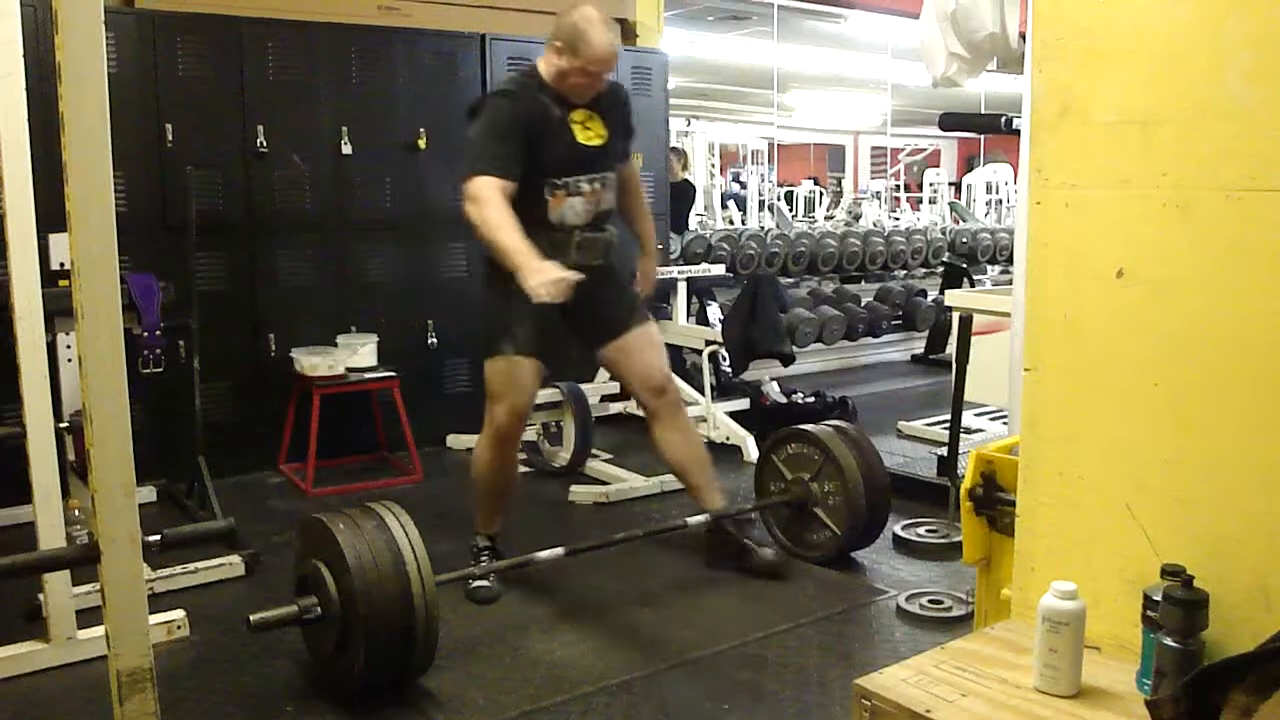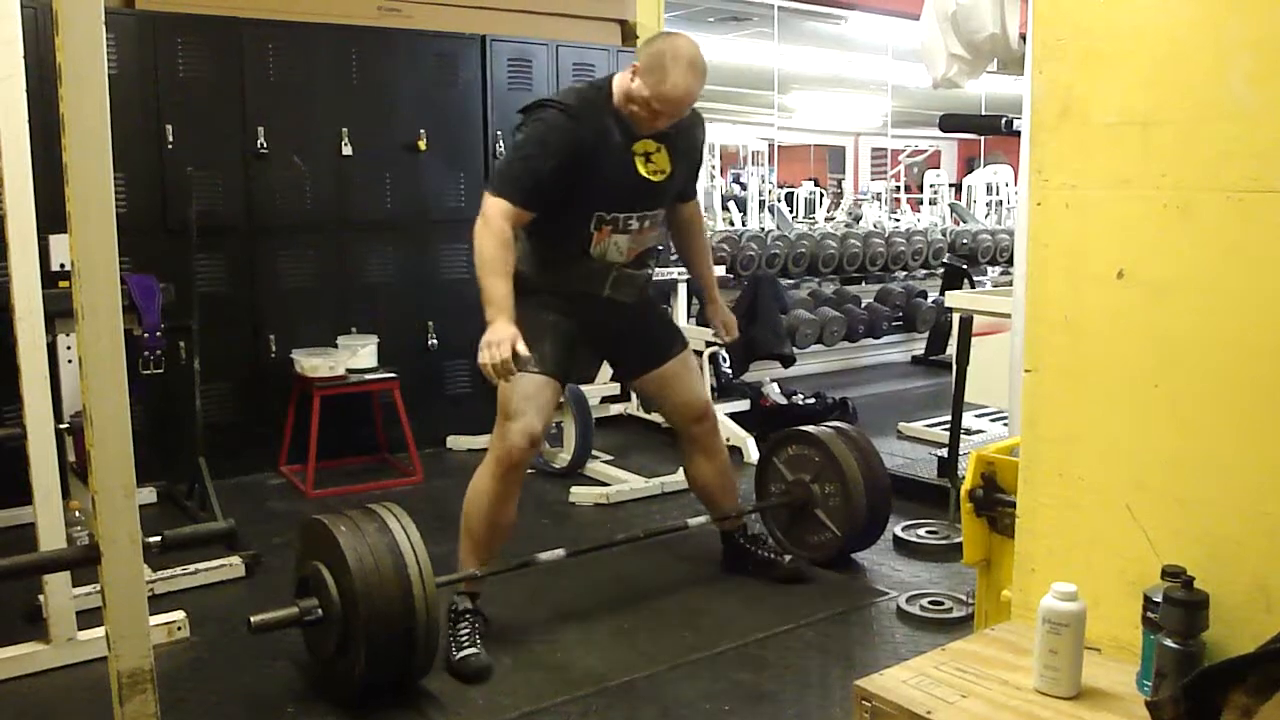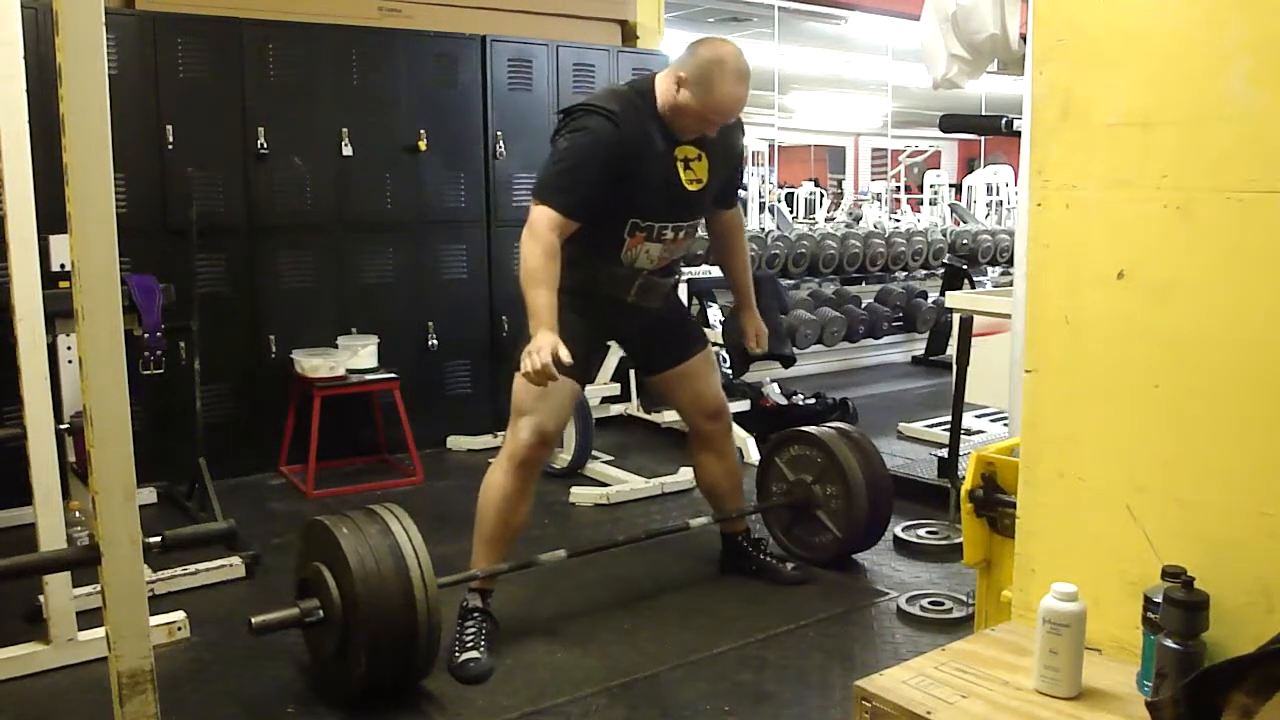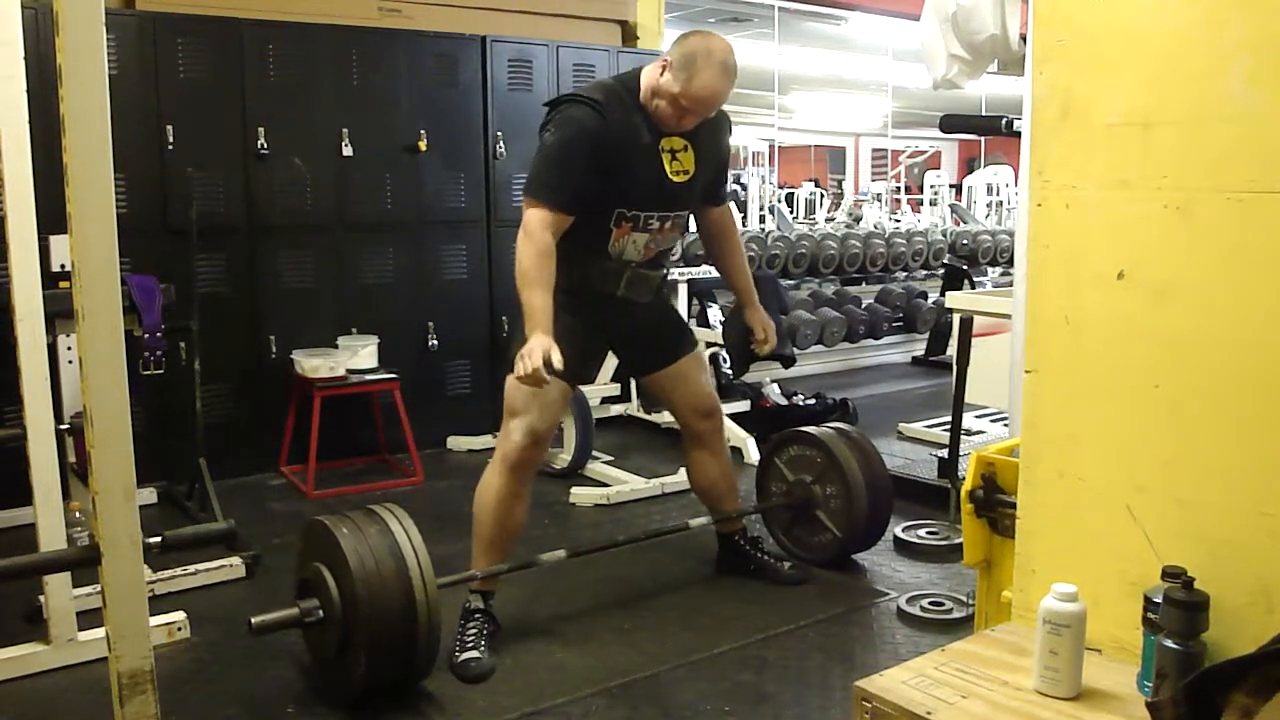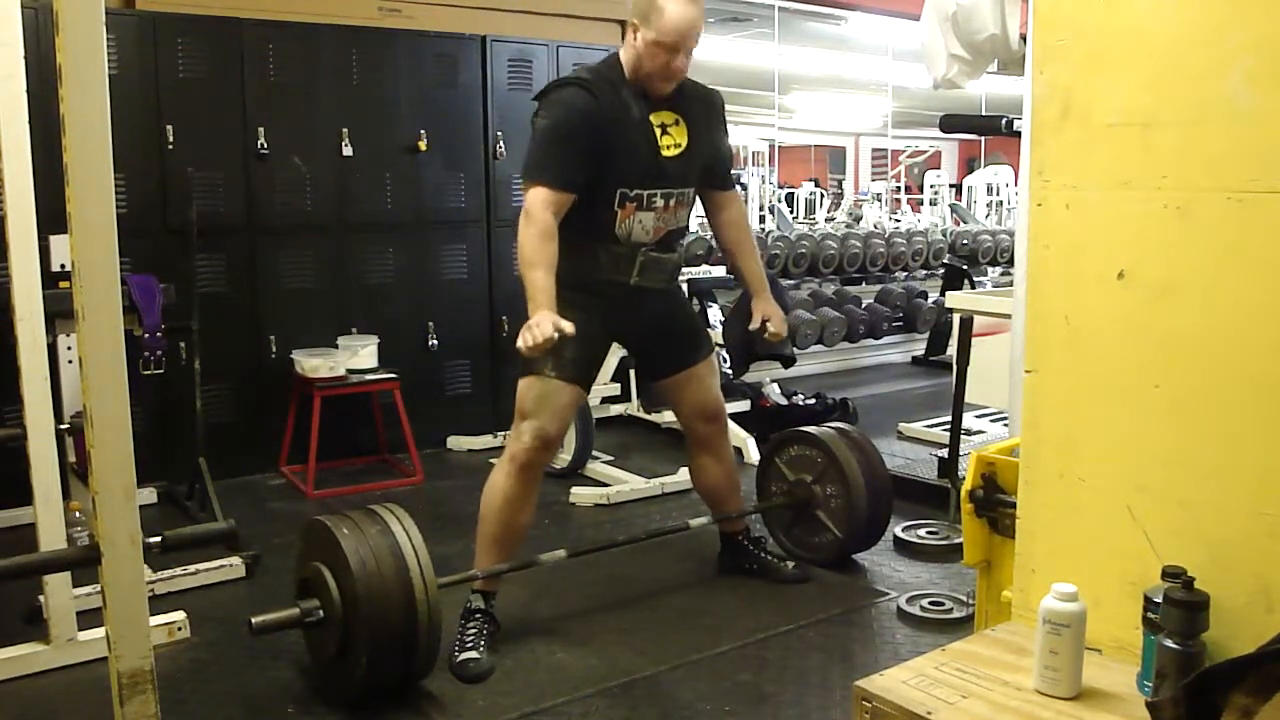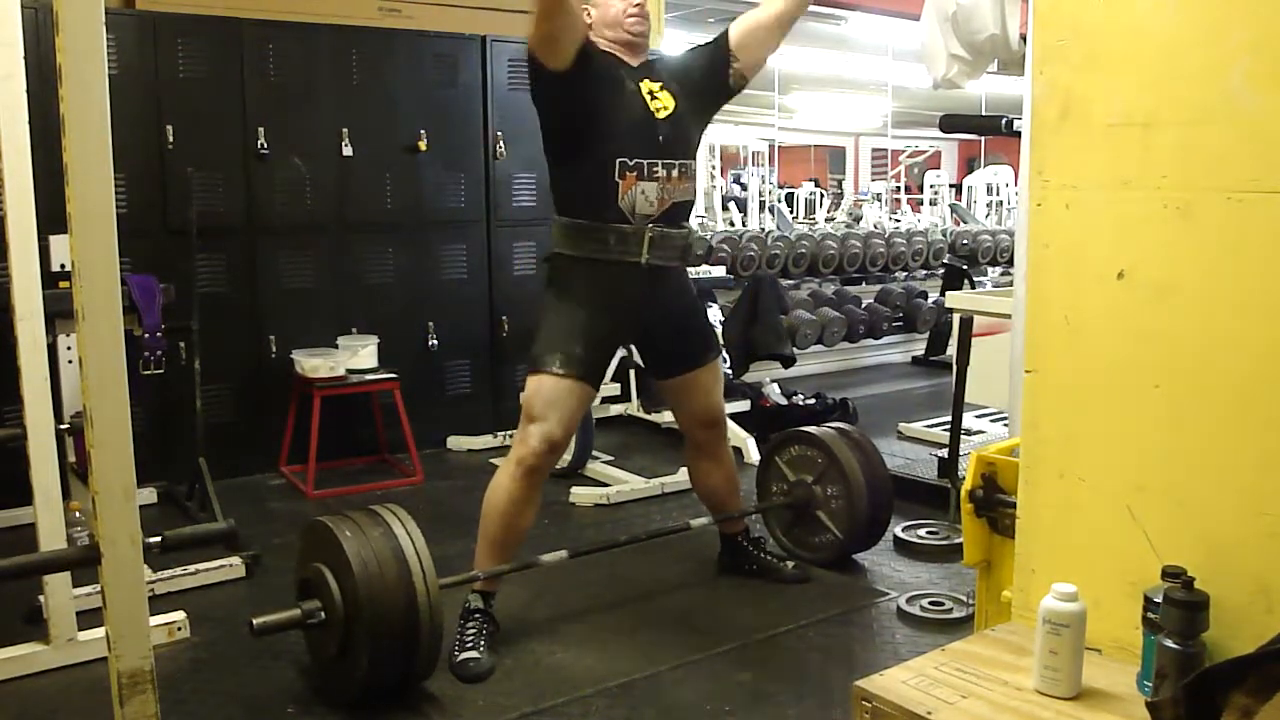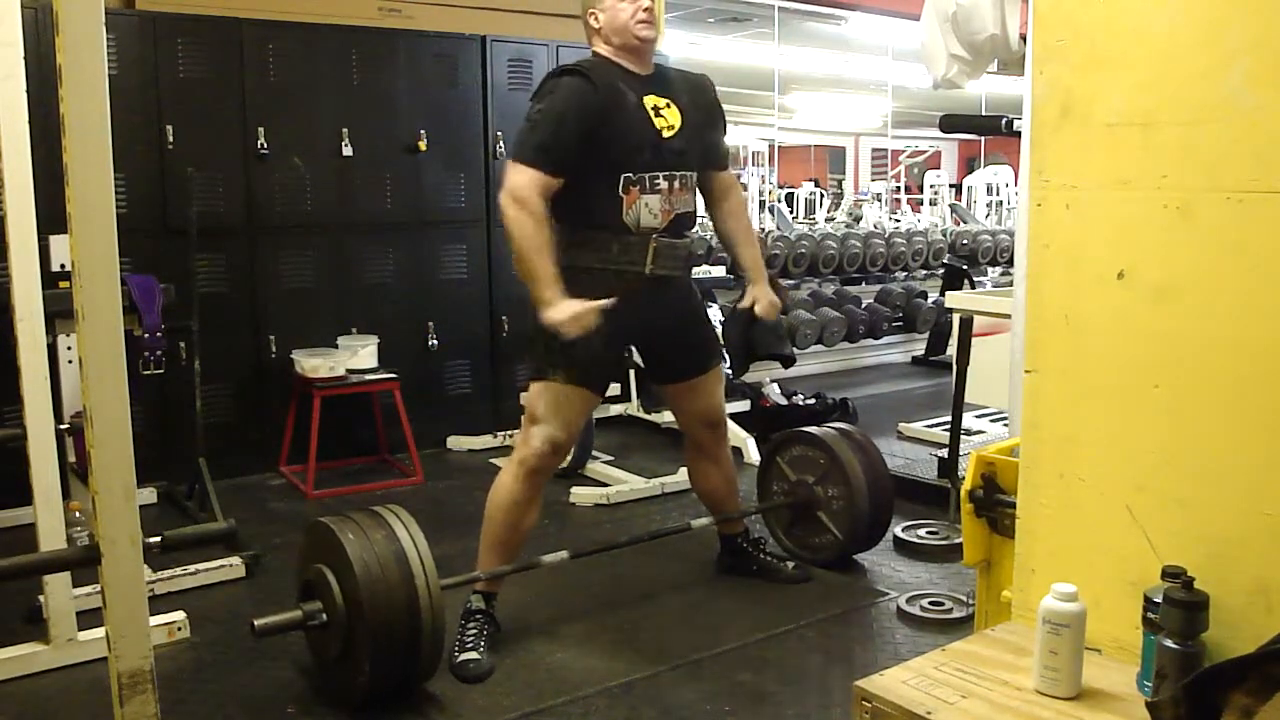
dt=0.7s
person 1, frame 1
left shoulder: (612, 101)
right shoulder: (510, 109)
right elbow: (482, 198)
left wrist: (648, 252)
right wrist: (530, 267)
left hip: (595, 270)
right hip: (528, 279)
left knee: (661, 392)
right knee: (505, 418)
left ankle: (724, 530)
right ankle: (485, 547)
person 1, frame 2
left shoulder: (683, 129)
right shoulder: (565, 125)
left elbow: (684, 214)
right elbow: (497, 218)
left wrist: (712, 299)
right wrist: (498, 320)
left hip: (630, 296)
right hip: (553, 297)
left knee: (698, 417)
right knee: (515, 442)
left ankle: (738, 541)
right ankle: (464, 607)
person 1, frame 3
left shoulder: (722, 134)
right shoulder: (605, 128)
left elbow: (724, 219)
right elbow: (543, 228)
left wrist: (747, 308)
right wrist: (544, 330)
left hip: (654, 295)
right hip: (578, 294)
left knee: (712, 415)
right knee: (529, 440)
left ankle: (739, 542)
right ankle: (475, 608)
person 1, frame 4
left shoulder: (709, 130)
right shoulder: (588, 119)
left elbow: (715, 217)
right elbow: (538, 227)
left wrist: (750, 303)
right wrist: (538, 332)
left hip: (644, 294)
right hip: (571, 295)
left knee: (704, 415)
right knee: (521, 443)
left ankle: (736, 543)
right ankle: (477, 609)
person 1, frame 5
left shoulder: (703, 106)
right shoulder: (579, 102)
left elbow: (724, 204)
right elbow: (541, 211)
left wrist: (761, 293)
right wrist: (543, 308)
left hip: (658, 288)
right hip: (582, 291)
left knee: (709, 418)
right knee: (530, 443)
left ankle: (738, 543)
right ankle: (479, 606)
person 1, frame 6
left shoulder: (687, 74)
right shoulder: (576, 72)
left hip: (666, 278)
right hip: (588, 281)
left knee: (708, 424)
right knee: (537, 445)
left ankle: (738, 545)
right ankle: (477, 607)
person 1, frame 7
left shoulder: (694, 93)
right shoulder: (576, 92)
left elbow: (723, 190)
right elbow: (519, 194)
left wrist: (756, 276)
right wrist: (550, 298)
left hip: (670, 286)
right hip: (593, 295)
left knee: (710, 428)
right knee: (540, 448)
left ankle: (737, 545)
right ankle: (479, 607)
